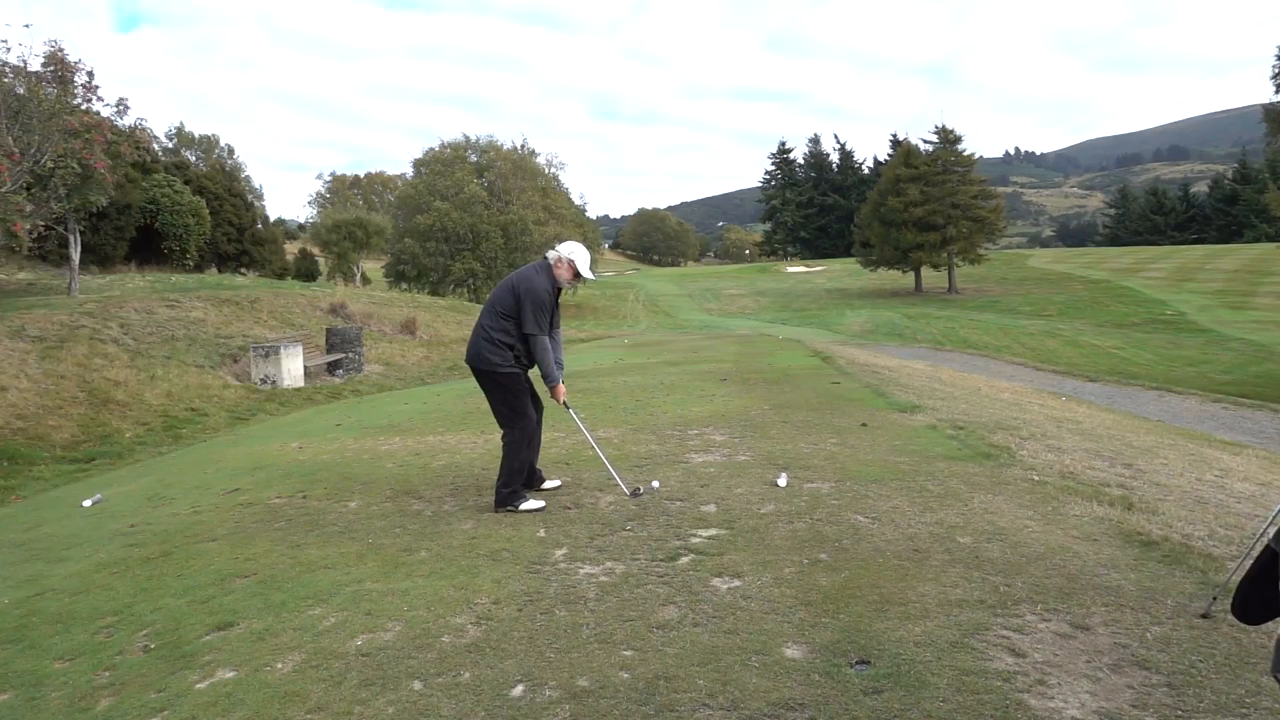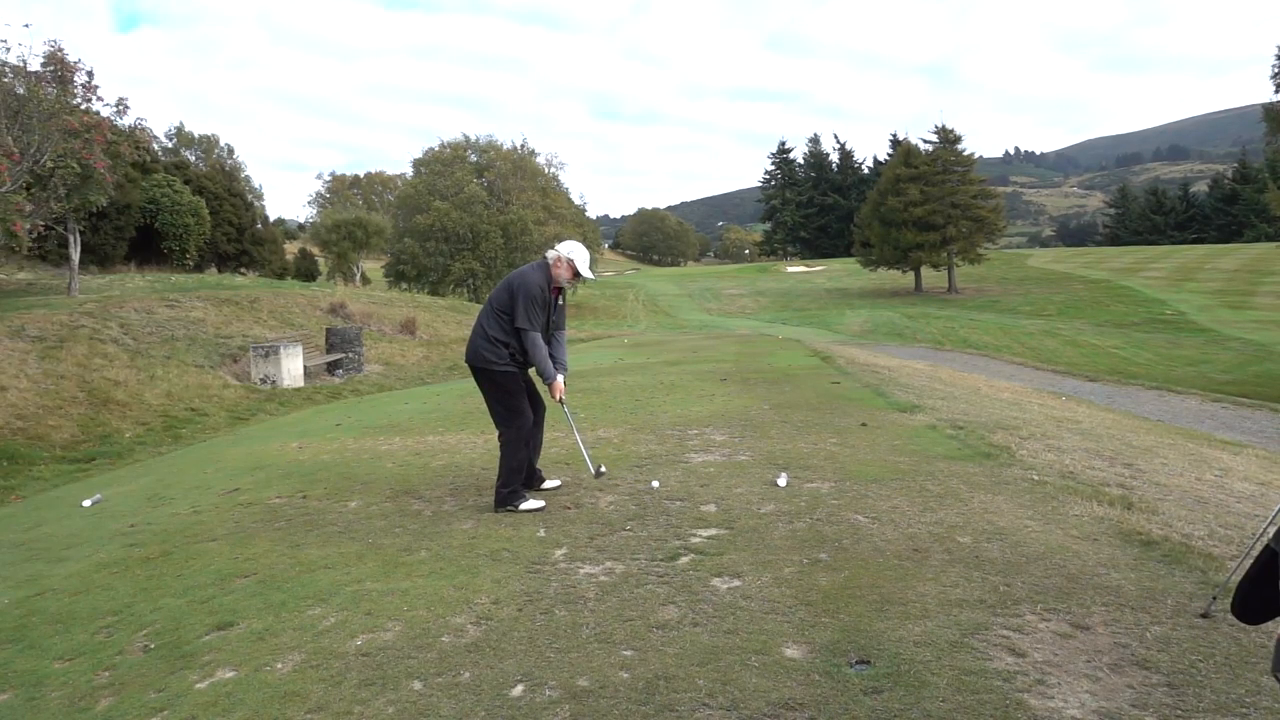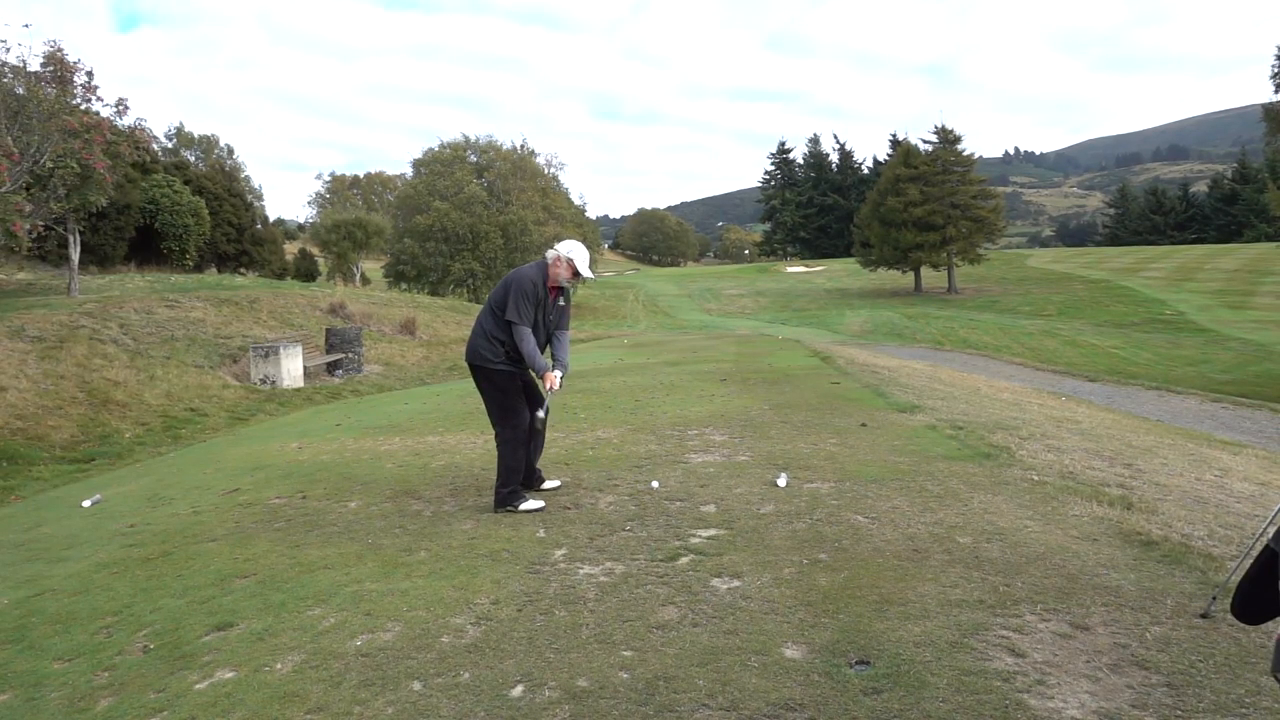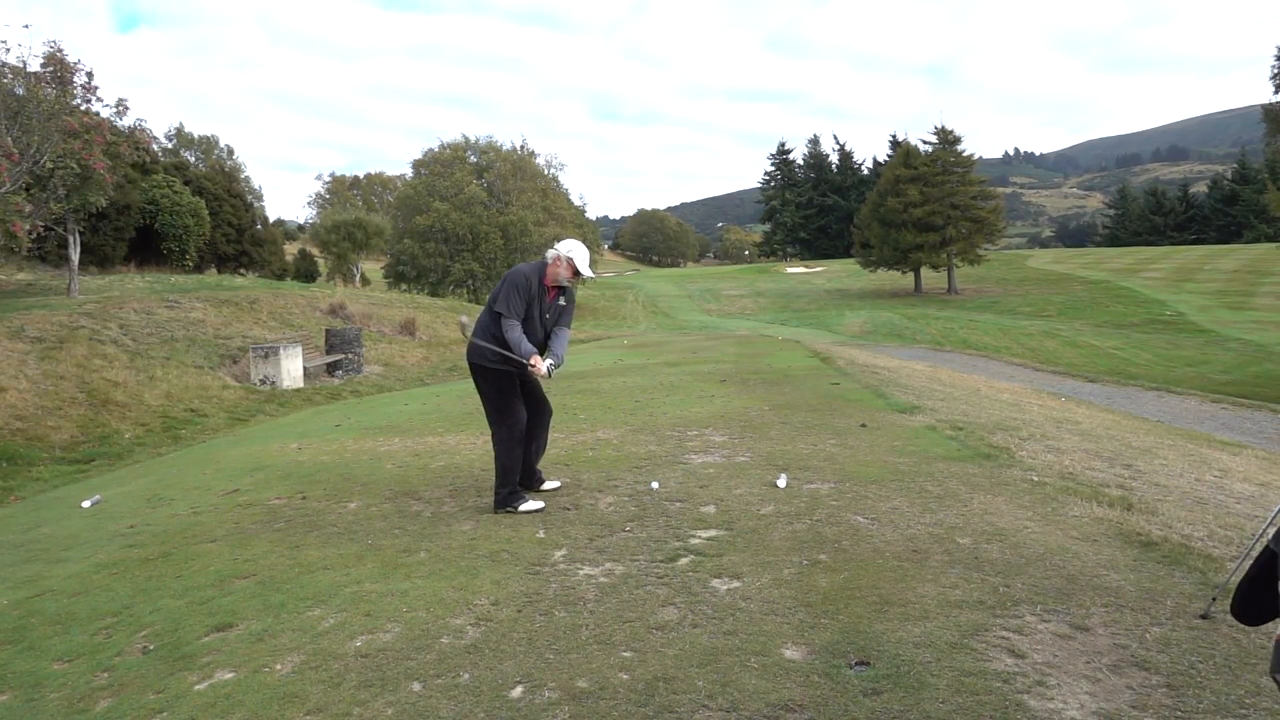
dt=0.7s
person 1, frame 1
left shoulder: (549, 282)
right shoulder: (536, 285)
left elbow: (553, 331)
right elbow: (538, 340)
left wrist: (558, 374)
right wrist: (553, 382)
left hip: (506, 357)
right hip: (494, 358)
left knee: (532, 412)
right knee: (521, 422)
left ankle: (529, 477)
right ankle: (508, 495)
person 1, frame 2
left shoulder: (555, 286)
right shoulder: (531, 283)
left elbow: (557, 332)
right elbow: (531, 336)
left wrist: (560, 373)
right wrist: (550, 379)
left hip: (509, 358)
right hip: (492, 357)
left knee: (534, 411)
right knee: (518, 422)
left ankle: (529, 477)
right ankle: (508, 495)
person 1, frame 3
left shoulder: (561, 290)
right shoulder: (526, 280)
left elbow: (560, 332)
right elbow: (521, 332)
left wrist: (558, 370)
right wrist: (543, 370)
left hip: (514, 360)
right hip: (491, 357)
left knee: (535, 412)
right knee: (514, 422)
left ankle: (528, 477)
right ankle: (508, 496)
person 1, frame 4
left shoulder: (566, 293)
right shoulder: (522, 276)
left elbow: (561, 331)
right elbow: (510, 324)
left wrist: (551, 361)
right wrist: (531, 355)
left hip: (518, 362)
right hip: (490, 357)
left knee: (540, 413)
right knee: (511, 422)
left ankle: (528, 477)
right ankle: (507, 496)
